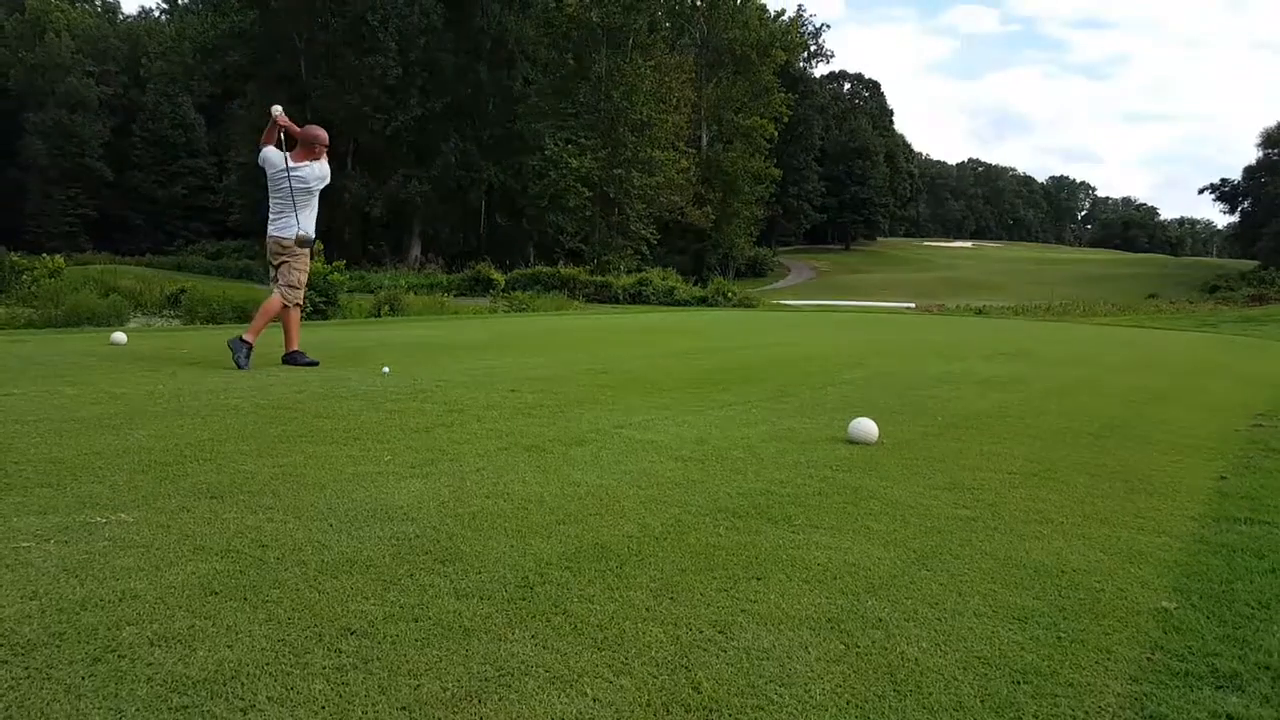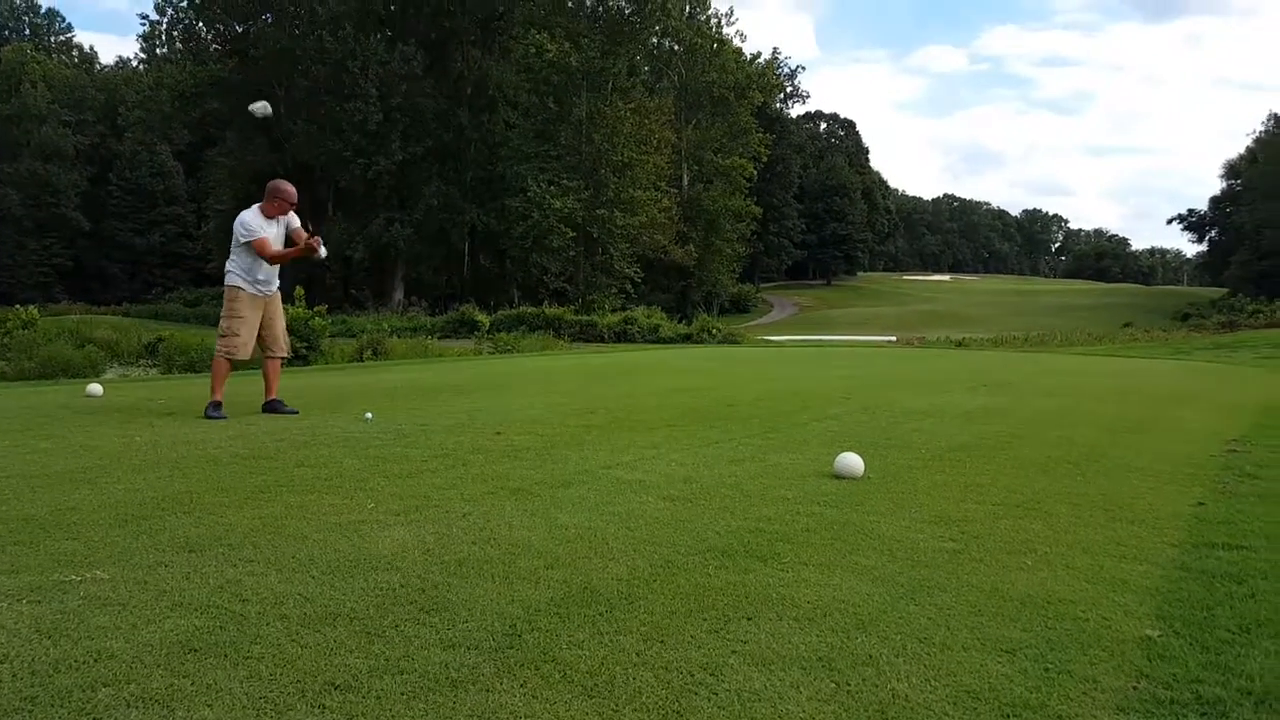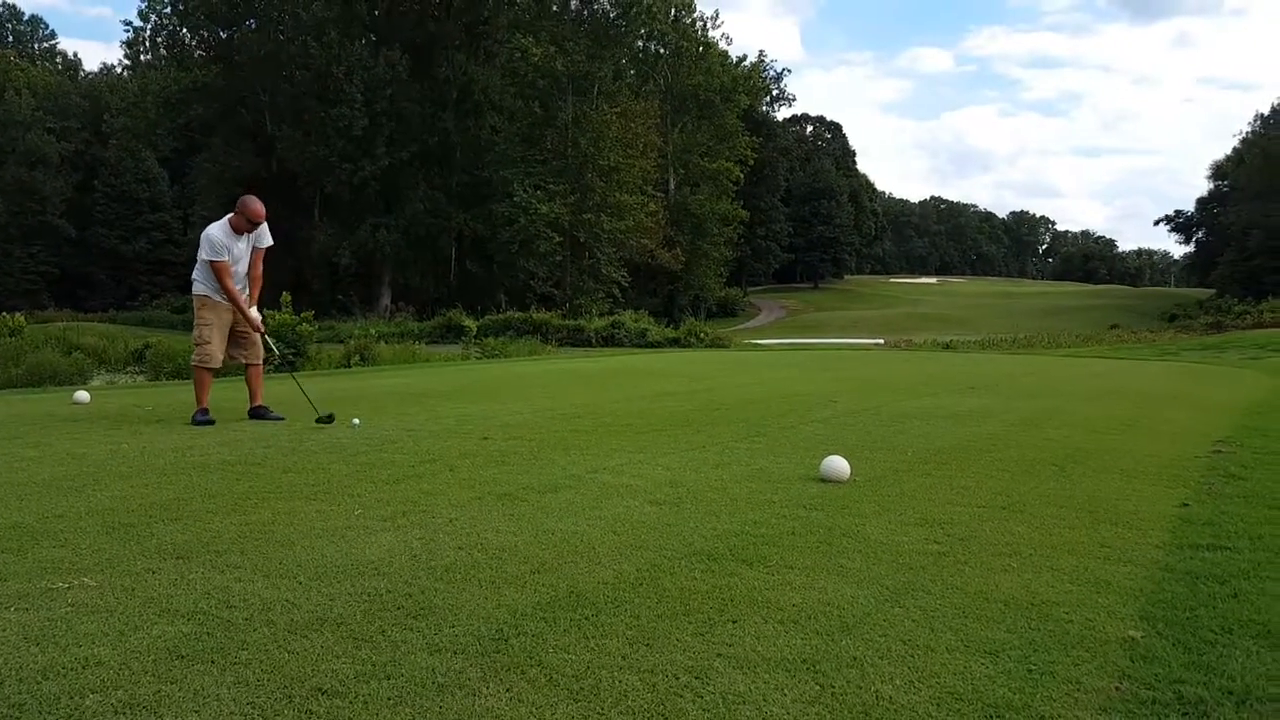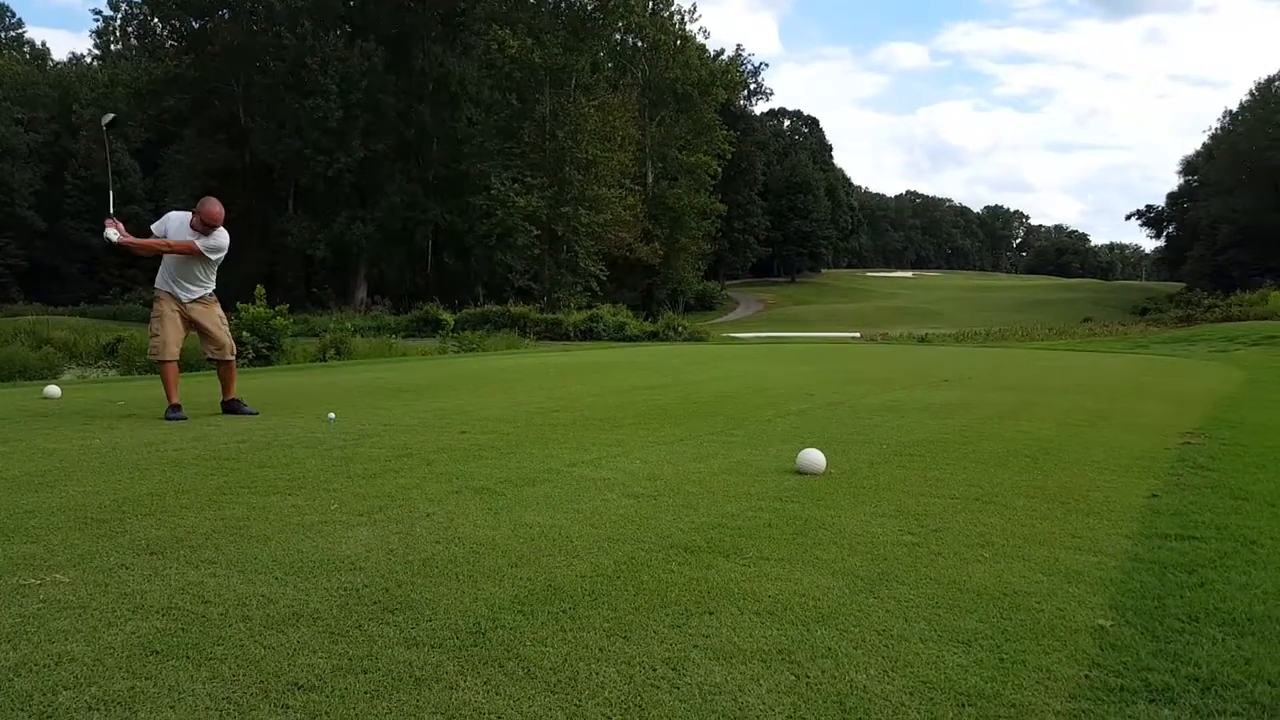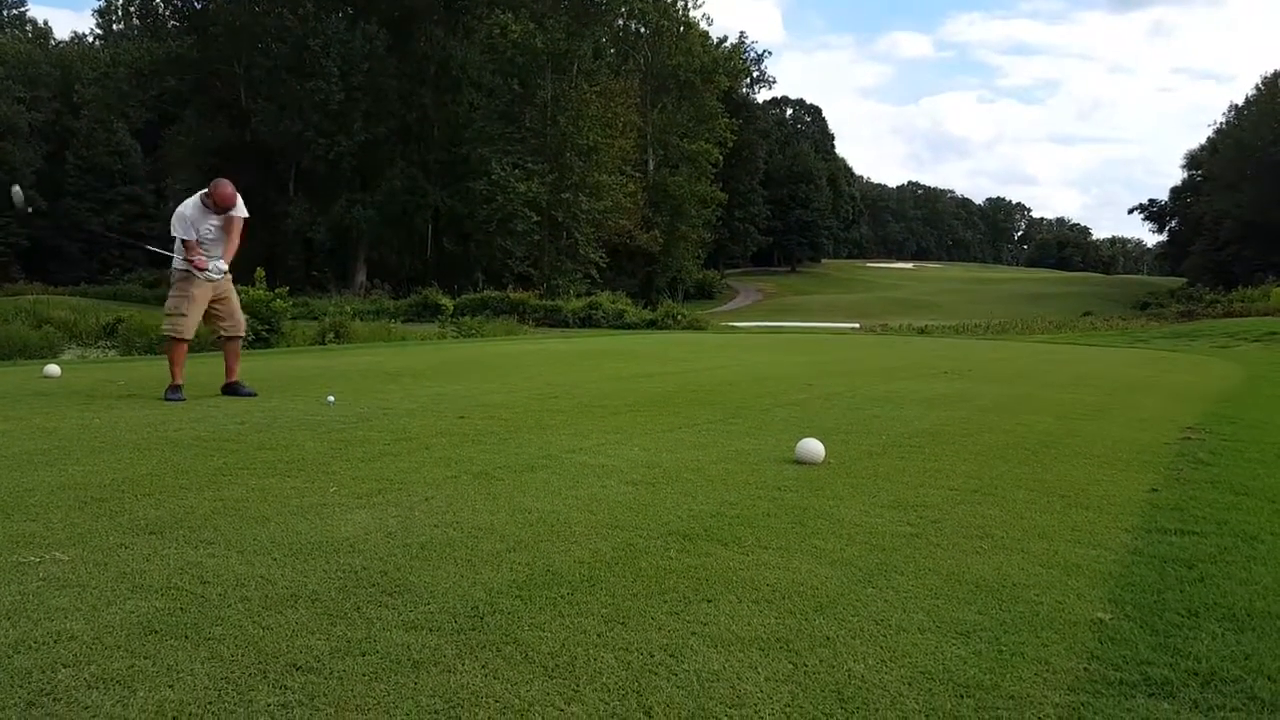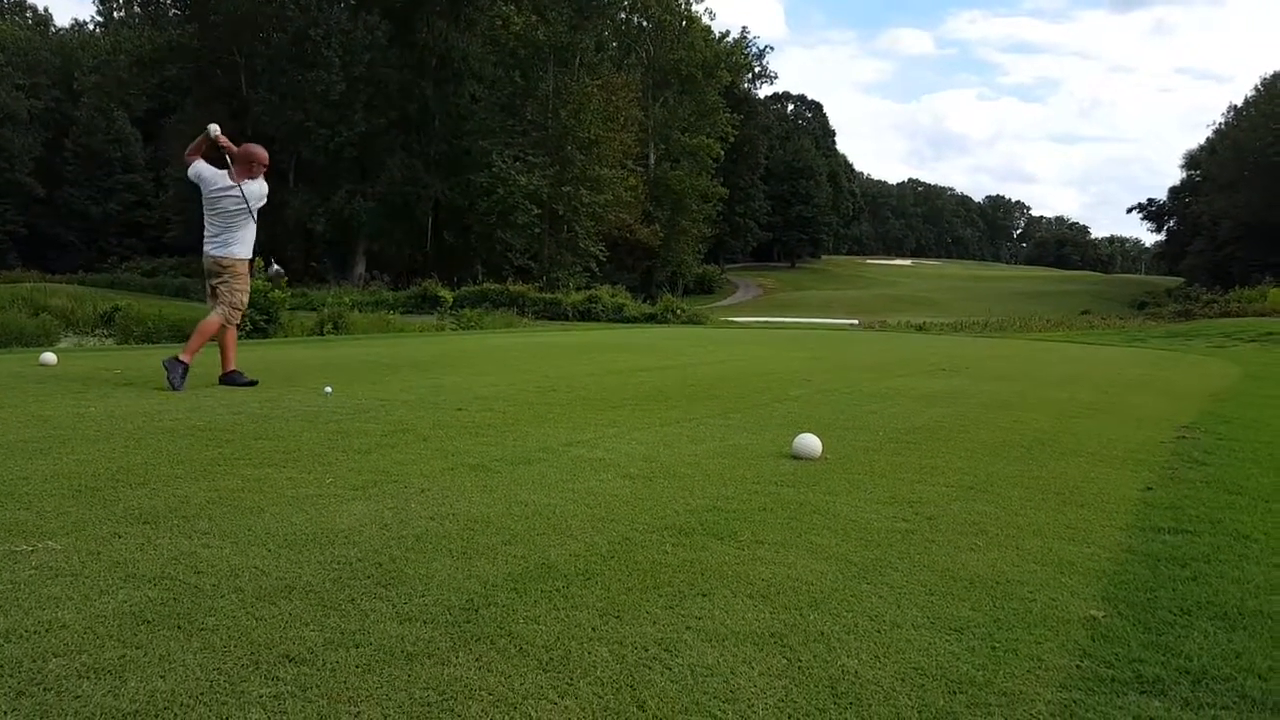
dt=0.7s
person 1, frame 1
left shoulder: (273, 160)
right shoulder: (319, 172)
left elbow: (265, 145)
right elbow: (323, 154)
left wrist: (275, 123)
right wrist: (289, 126)
left hip: (276, 237)
right hip: (296, 242)
left knee: (293, 296)
right knee: (285, 294)
left ankle: (292, 351)
right ankle: (245, 340)
person 1, frame 2
left shoulder: (286, 218)
right shoulder: (247, 220)
left elbow: (301, 238)
right elbow: (270, 256)
left wrist: (311, 245)
right wrist: (301, 250)
left hip: (270, 291)
right hip: (241, 289)
left knee: (276, 346)
right knee: (230, 345)
left ankle: (271, 399)
right ankle: (215, 401)
person 1, frame 3
left shoulder: (260, 229)
right shoulder: (214, 235)
left elbow: (256, 268)
right elbow: (225, 282)
left wrist: (253, 306)
right wrist: (247, 316)
left hip: (241, 296)
right hip: (211, 297)
left knee: (254, 351)
right knee: (207, 353)
left ankle: (256, 406)
right ankle: (202, 409)
person 1, frame 4
left shoulder: (220, 238)
right shoulder: (173, 219)
left elbow: (169, 247)
right elbow: (148, 248)
left wrist: (129, 241)
right wrist: (125, 236)
left hip: (202, 298)
right hip: (168, 294)
left knee: (224, 346)
right knee: (165, 348)
left ankle: (230, 400)
right ankle: (174, 404)
person 1, frame 5
left shoulder: (233, 201)
right shoulder: (185, 213)
left elbow: (234, 236)
right elbow: (189, 252)
left wrist: (224, 262)
right wrist: (199, 262)
left hip: (222, 276)
right hip: (189, 276)
left knee: (235, 327)
right knee: (180, 329)
left ankle: (232, 381)
right ankle: (176, 384)
person 1, frame 6
left shoulder: (209, 177)
right shoulder: (257, 190)
left elbow: (190, 156)
right elbow: (258, 176)
left wrist: (207, 137)
right wrist: (232, 148)
left hip: (212, 256)
right hip: (235, 262)
left knee: (229, 315)
right knee: (224, 313)
left ankle: (229, 371)
right ankle: (181, 360)
